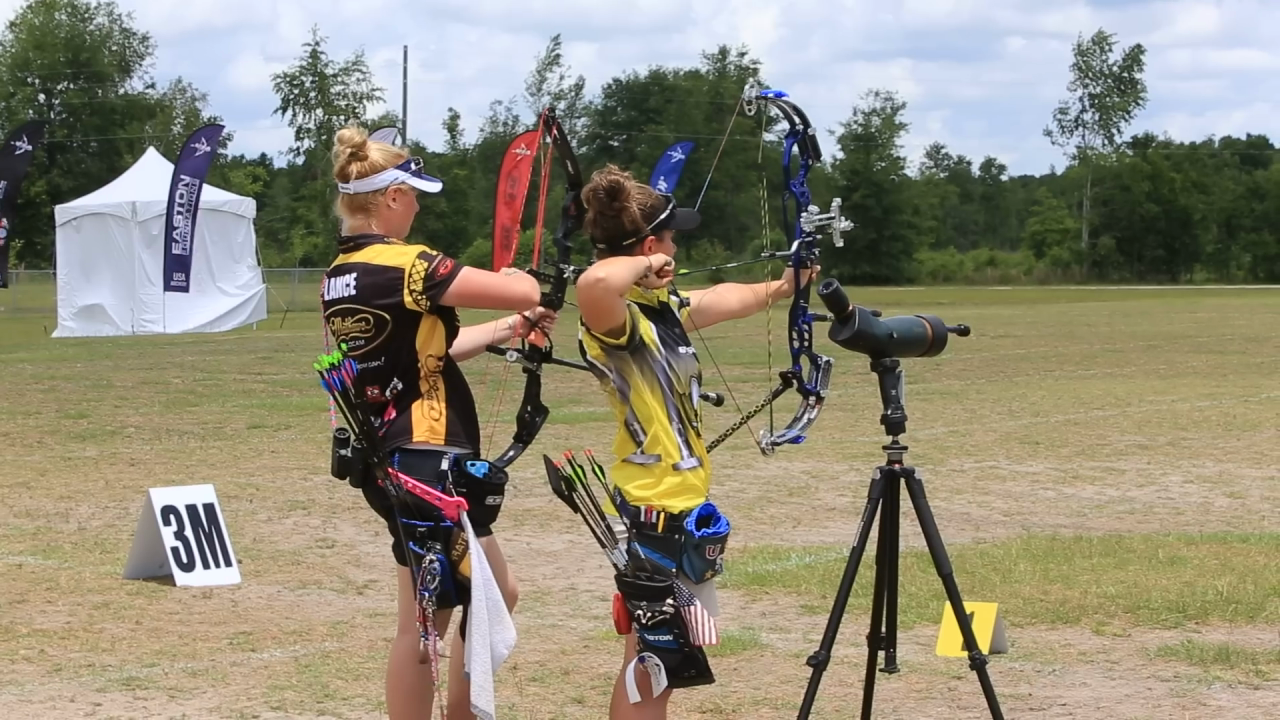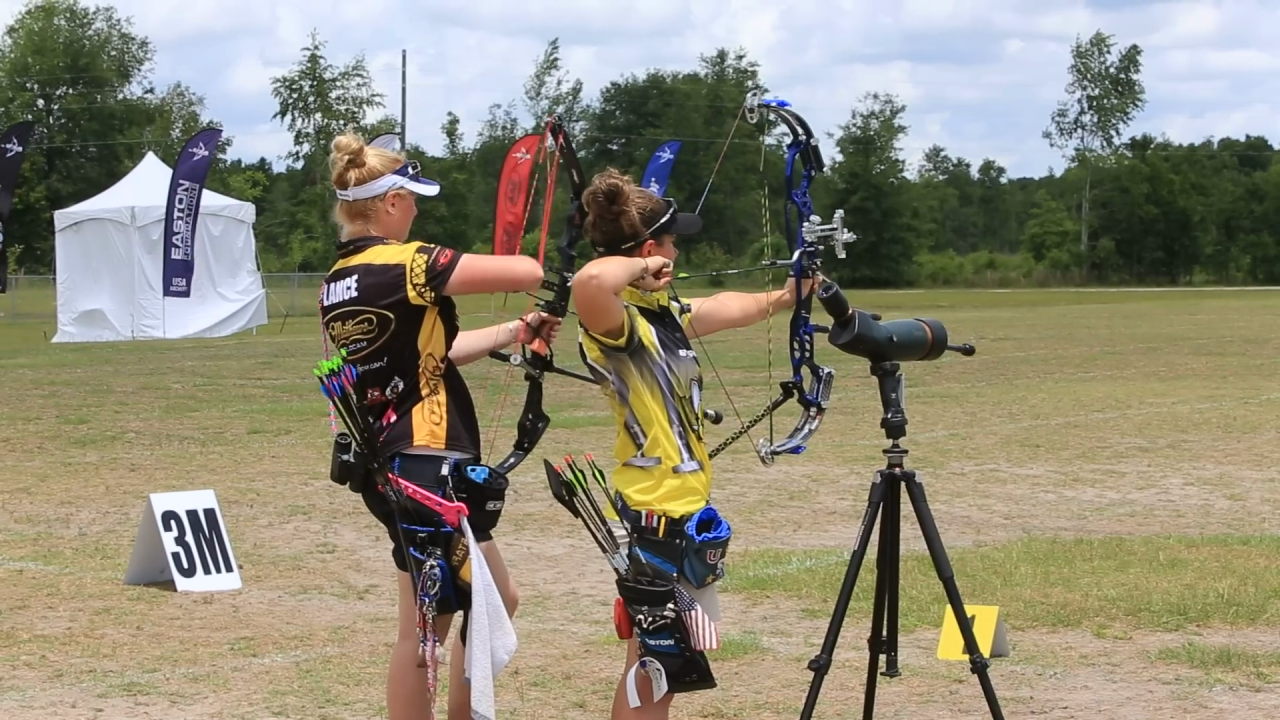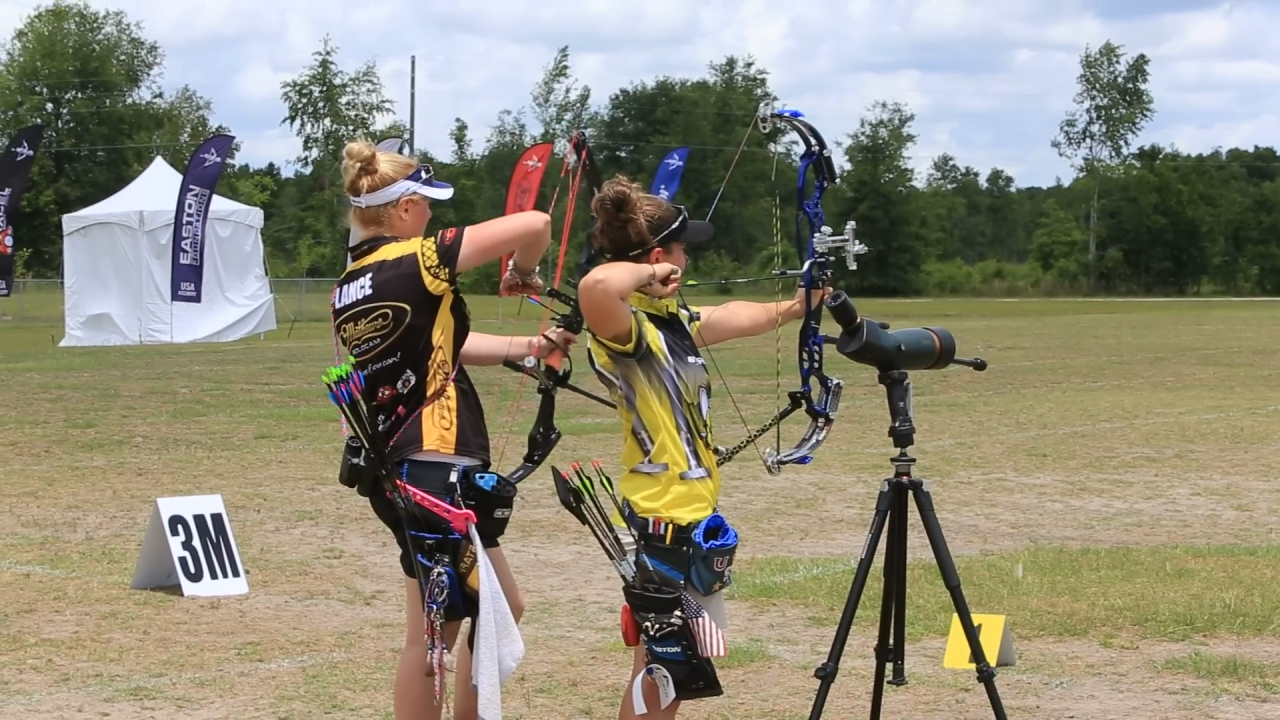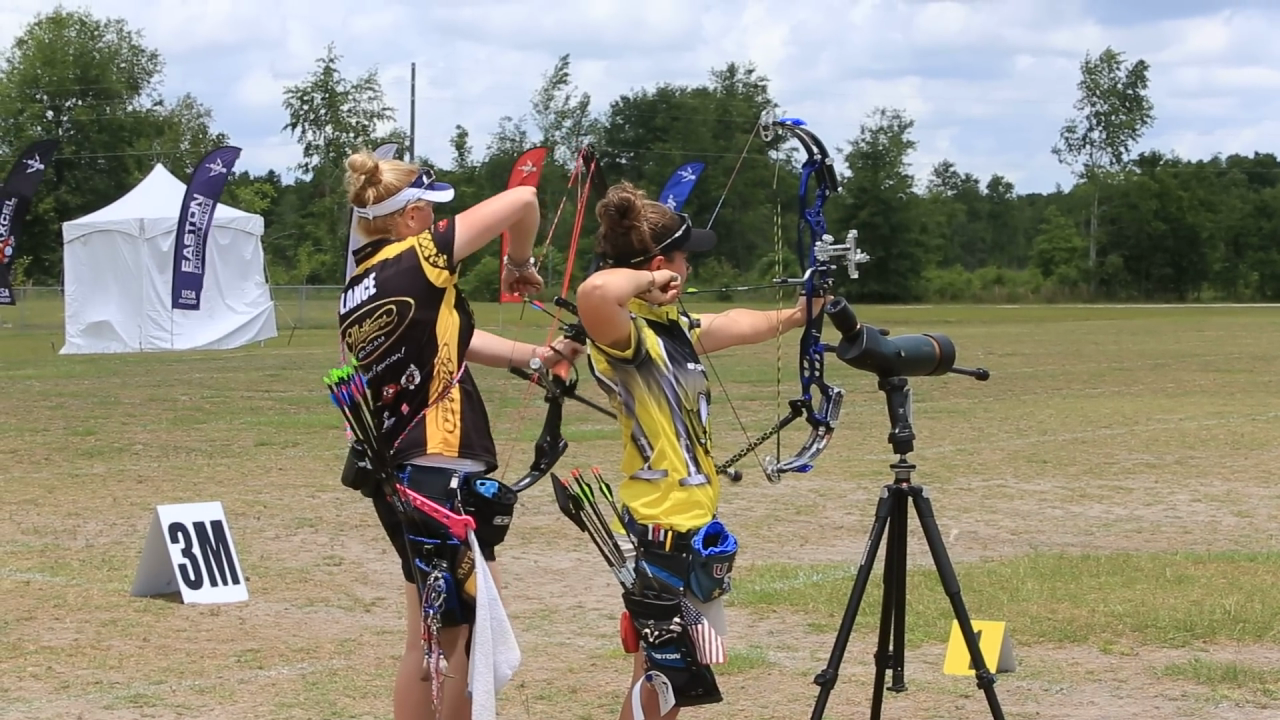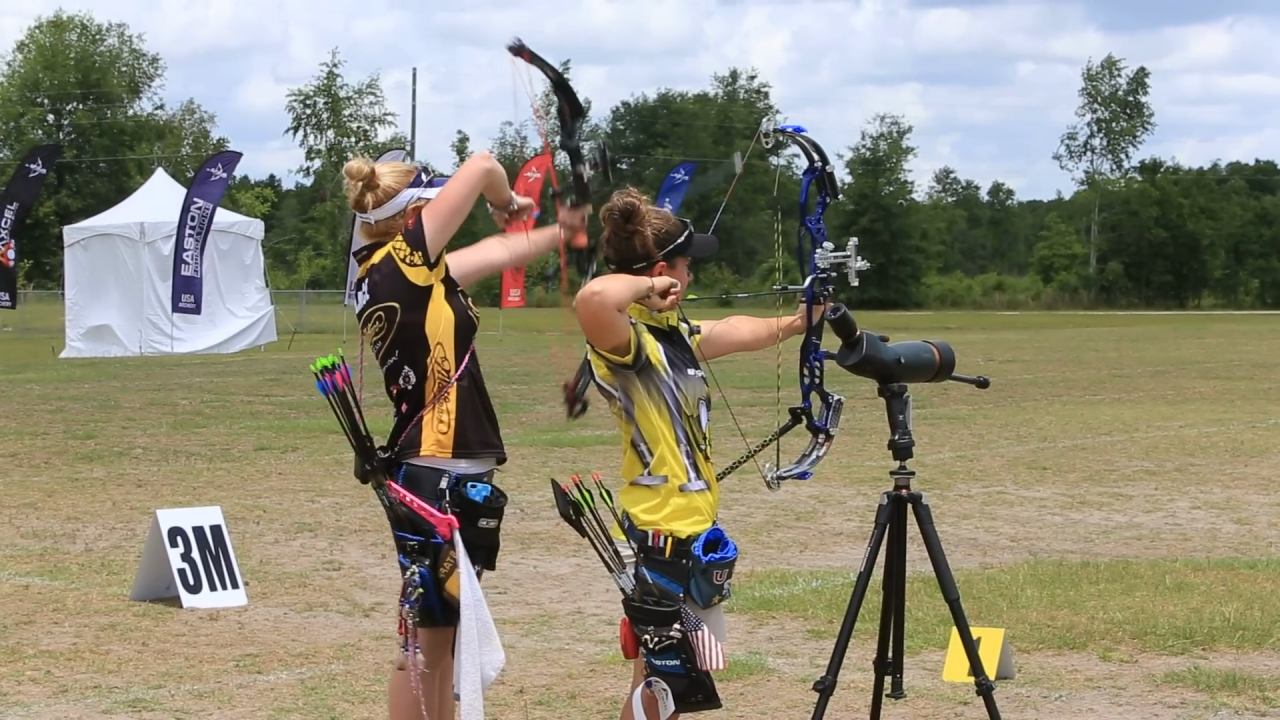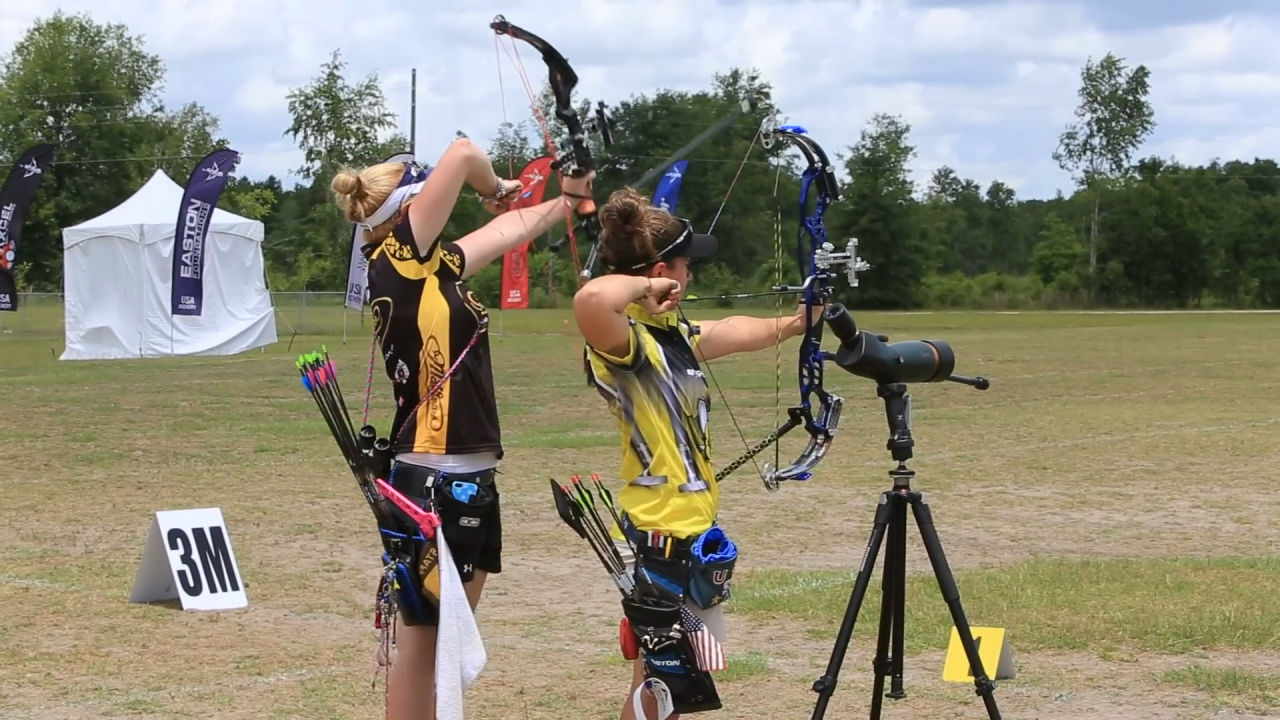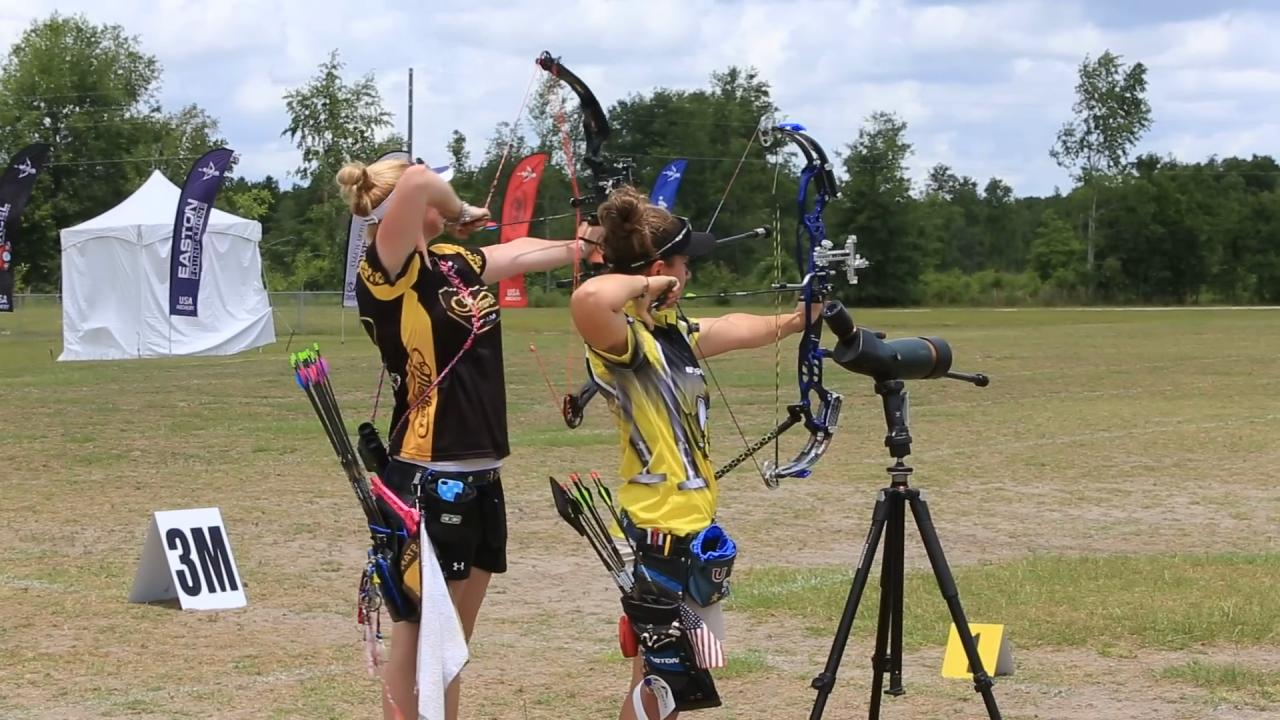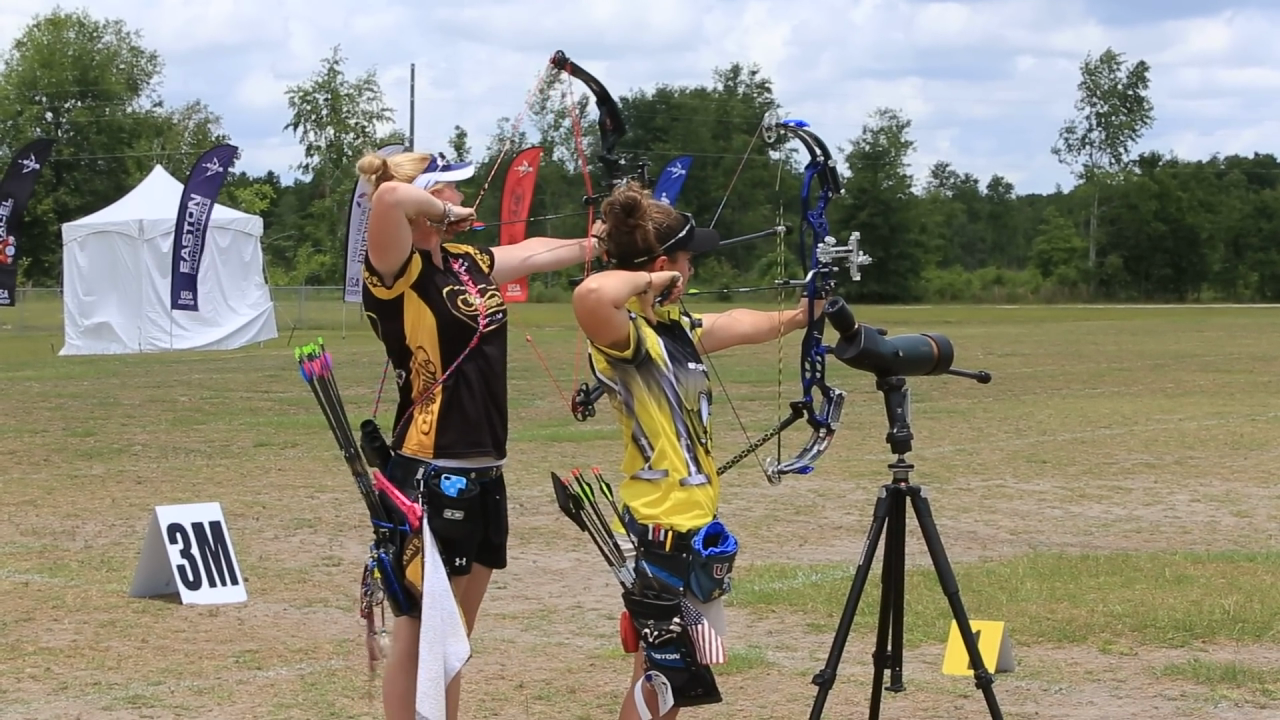
dt=0.5s
person 1, frame 1
left shoulder: (341, 275)
right shoulder: (402, 266)
right elbow: (525, 292)
left wrist: (507, 329)
right wrist: (511, 274)
left hip: (391, 461)
right hip: (424, 463)
left knee: (496, 594)
right knee: (422, 624)
person 1, frame 2
left shoulder: (339, 281)
right shoulder: (403, 265)
right elbow: (527, 273)
left wrist: (512, 333)
right wrist: (512, 267)
left hip: (389, 466)
right hip: (425, 468)
left knee: (496, 600)
right knee: (424, 629)
person 1, frame 3
left shoulder: (351, 286)
right shoulder: (413, 263)
right elbow: (533, 225)
left wrist: (529, 346)
right wrist: (523, 272)
left hip: (397, 470)
right hip: (433, 473)
left knee: (501, 607)
right knee: (433, 635)
person 1, frame 4
left shoulder: (359, 290)
right shoulder: (414, 262)
right elbow: (522, 199)
left wrist: (537, 354)
right wrist: (520, 263)
left hip: (403, 474)
right hip: (435, 478)
left knee: (479, 620)
right knee: (433, 641)
person 1, frame 5
left shoulder: (395, 276)
right shoulder: (399, 264)
left elbow: (486, 256)
right elbow: (479, 167)
left wrist: (556, 232)
right wrist: (509, 204)
left hip: (451, 477)
right hip: (438, 480)
left knee: (447, 636)
right knee: (426, 643)
person 1, frame 6
left shoulder: (432, 265)
right shoulder: (397, 260)
left elbow: (504, 232)
right elbow: (462, 153)
left wrist: (564, 203)
right wrist: (495, 187)
left hip: (468, 477)
right hip: (433, 481)
right knee: (419, 639)
person 1, frame 7
left shoulder: (454, 263)
right shoulder: (388, 272)
left elbow: (519, 252)
right elbow: (413, 182)
left wrist: (578, 246)
right wrist: (461, 212)
left hip: (479, 479)
right hip: (429, 482)
right knee: (417, 642)
person 1, frame 8
left shoulder: (464, 262)
right shoulder: (396, 273)
left elbow: (531, 252)
right elbow: (390, 197)
left wrist: (596, 245)
right wrist: (444, 215)
left hip: (481, 476)
right hip: (431, 480)
right knee: (418, 637)
person 2, frame 1
left shoulder: (662, 305)
right shoulder: (616, 316)
left elbow: (720, 298)
right elbow: (594, 282)
left wrist: (780, 288)
right wrist: (643, 267)
left hip: (678, 508)
right hip: (655, 515)
left knee: (658, 661)
right knee: (649, 670)
person 2, frame 2
left shoulder: (662, 309)
right shoulder: (616, 320)
left elbow: (723, 307)
right elbow: (590, 280)
left wrist: (782, 298)
right wrist: (638, 267)
left hip: (679, 514)
right hip: (655, 520)
left knee: (663, 665)
right knee: (652, 670)
person 2, frame 3
left shoulder: (671, 318)
right shoulder: (624, 326)
left elbow: (731, 316)
right elbow: (595, 285)
left wrist: (791, 308)
right wrist: (647, 275)
left hip: (688, 520)
right hip: (662, 527)
left knee: (671, 671)
right knee: (659, 676)
person 2, frame 4
left shoulder: (672, 325)
right shoulder: (624, 334)
left elbow: (732, 325)
right elbow: (594, 291)
left wrist: (793, 316)
right wrist: (646, 281)
left hip: (690, 529)
right hip: (661, 535)
person 2, frame 5
left shoulder: (672, 332)
right shoulder: (625, 340)
left elbow: (733, 332)
right elbow: (591, 297)
left wrist: (792, 325)
right wrist: (646, 287)
left hip: (690, 534)
right hip: (661, 540)
person 2, frame 6
left shoulder: (672, 332)
right shoulder: (625, 340)
left elbow: (733, 332)
right elbow: (589, 298)
left wrist: (792, 325)
right wrist: (643, 287)
left hip: (689, 534)
right hip: (660, 539)
person 2, frame 7
left shoulder: (672, 328)
right shoulder: (625, 338)
left elbow: (732, 328)
right elbow: (588, 297)
left wrist: (789, 321)
right wrist: (642, 286)
left hip: (689, 530)
right hip: (658, 537)
person 2, frame 8
left shoulder: (675, 326)
right shoulder: (627, 335)
left elbow: (736, 324)
right elbow: (590, 295)
left wrist: (794, 318)
right wrist: (646, 280)
left hip: (692, 527)
right hip: (661, 533)
left knee: (676, 676)
